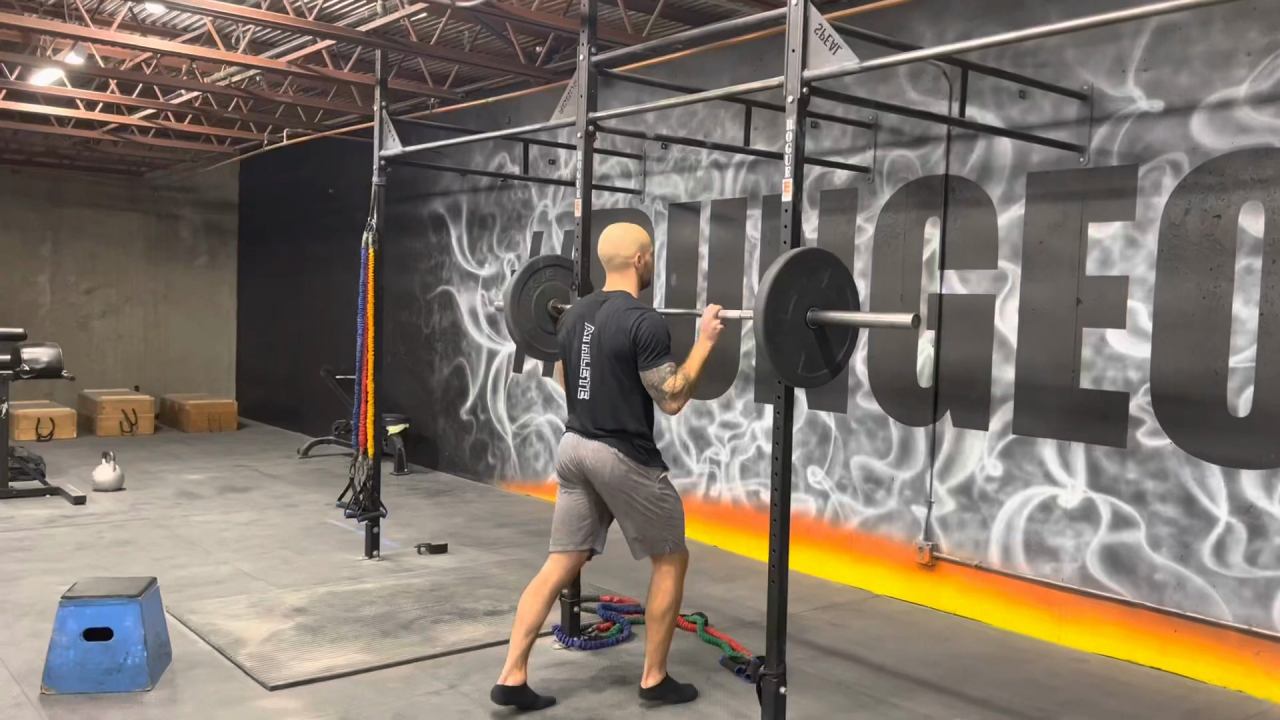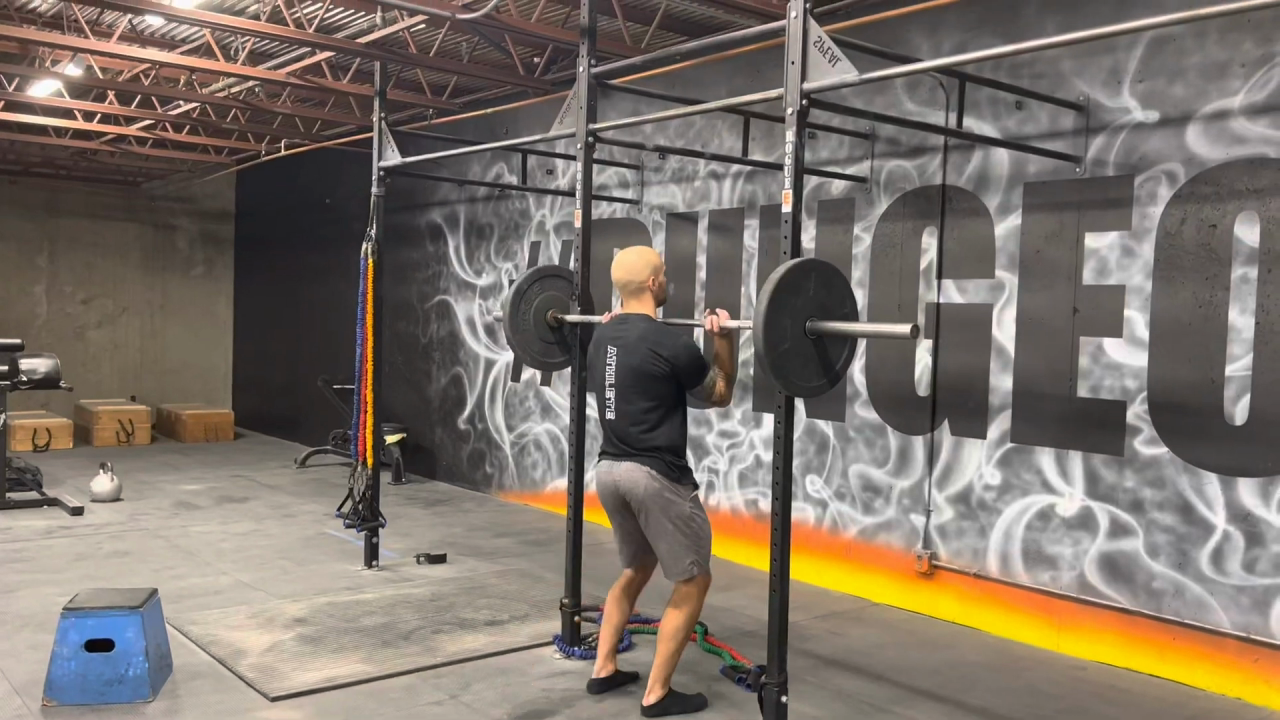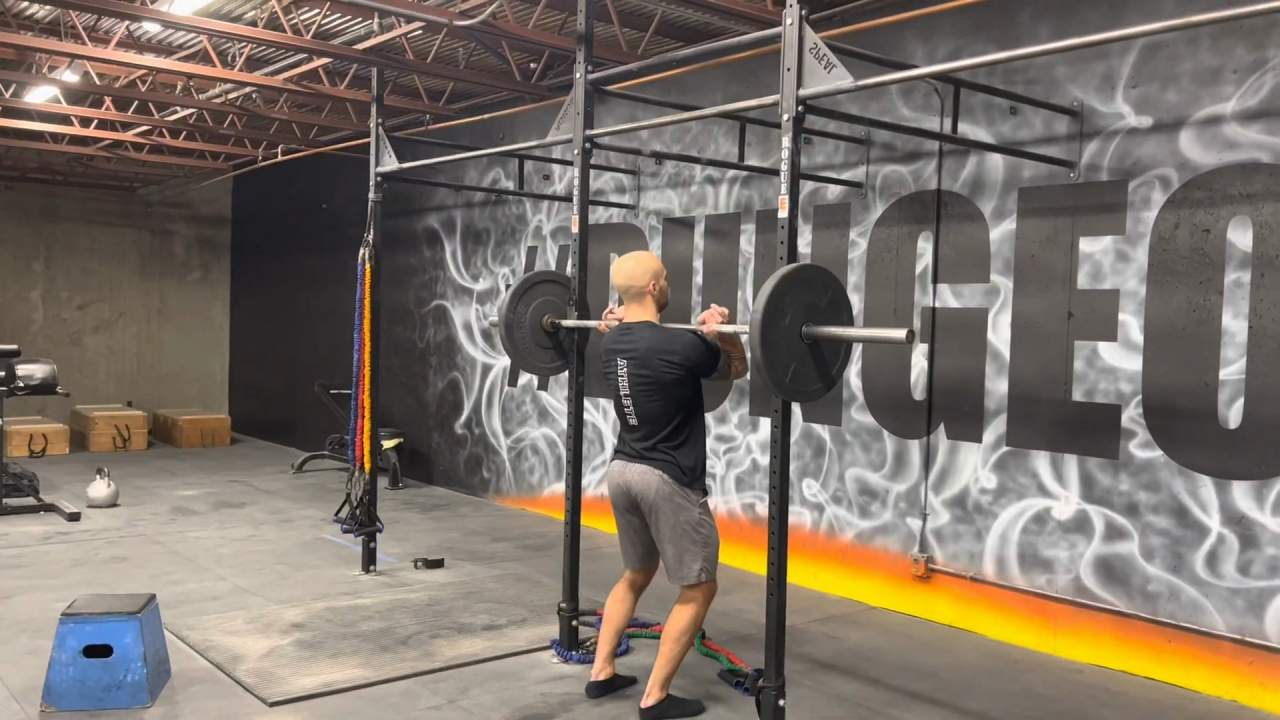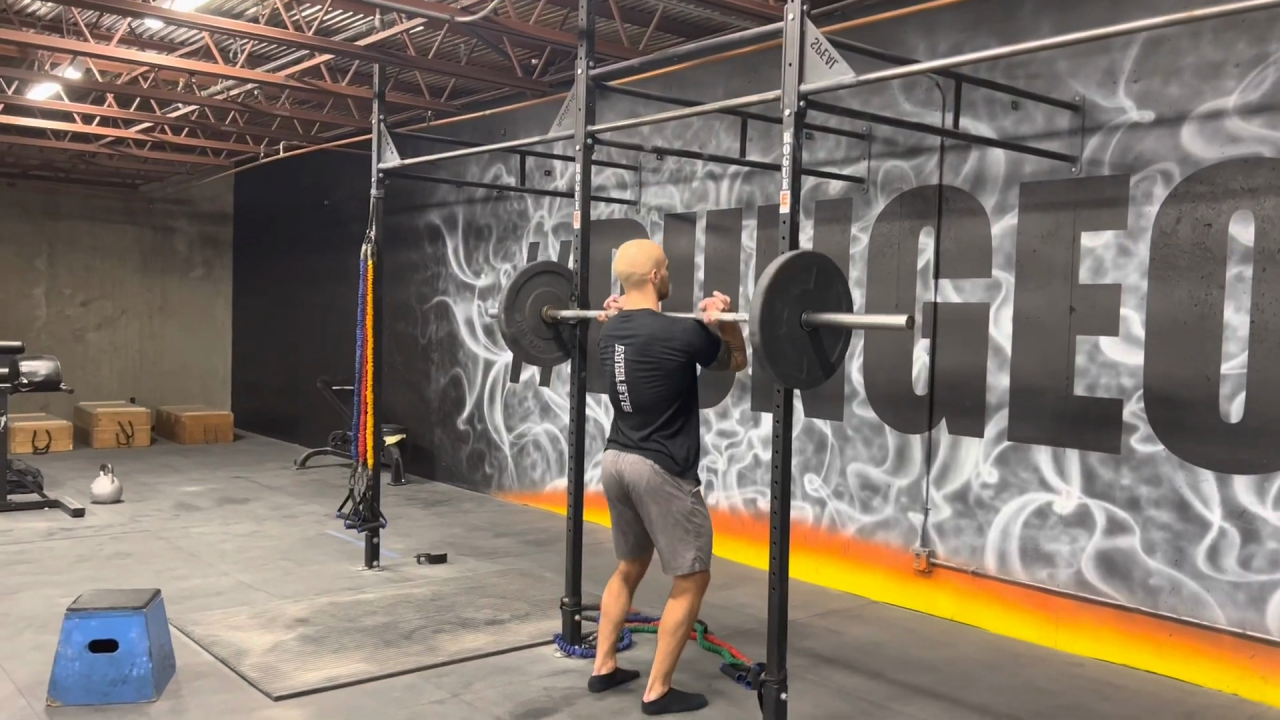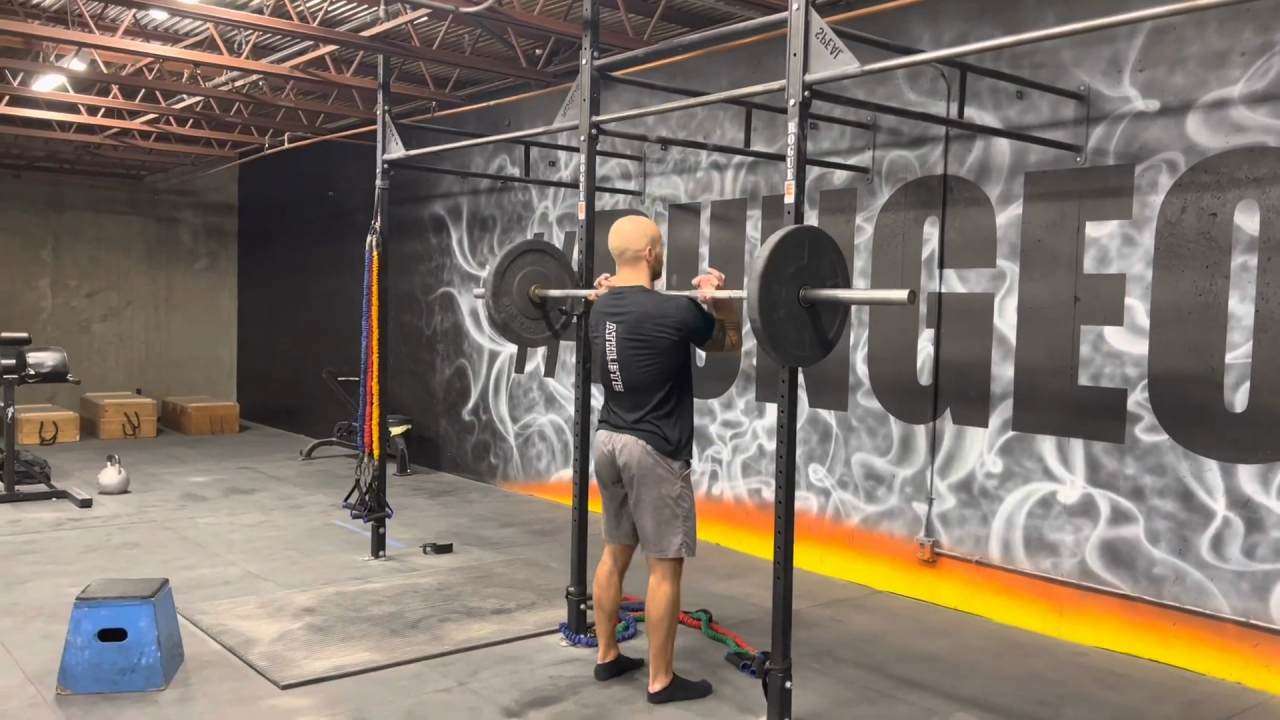
dt=0.5s
person 1, frame 1
left shoulder: (574, 313)
right shoulder: (644, 322)
right elbow: (672, 399)
right wrist: (705, 341)
left hip: (574, 448)
right hip: (624, 457)
left knee: (560, 565)
right knee: (671, 560)
left ankle: (512, 677)
right ankle: (654, 678)
person 1, frame 2
left shoulder: (602, 337)
right shoulder: (671, 343)
right elbow: (720, 396)
right wrist: (724, 343)
left hip: (609, 470)
right hip: (657, 477)
left knee: (637, 569)
right knee: (693, 581)
left ankle: (604, 669)
person 1, frame 3
left shoulder: (612, 343)
right shoulder: (680, 345)
right elbow: (737, 368)
right wrist: (720, 334)
left hip: (622, 471)
right hip: (668, 481)
left knee: (635, 575)
right knee: (698, 588)
left ankle: (601, 672)
person 1, frame 4
left shoulder: (611, 330)
right shoulder: (680, 332)
right elbow: (736, 361)
right wrist: (723, 322)
left hip: (616, 460)
right hip: (660, 470)
left knee: (628, 568)
right knee: (690, 580)
left ankle: (603, 668)
person 1, frame 5
left shoulder: (600, 308)
right shoulder: (673, 310)
right elbow: (730, 342)
right wrist: (718, 299)
left hip: (607, 440)
right hip: (653, 450)
left knee: (615, 553)
right knee: (665, 566)
left ankle: (607, 656)
right ankle: (661, 680)
